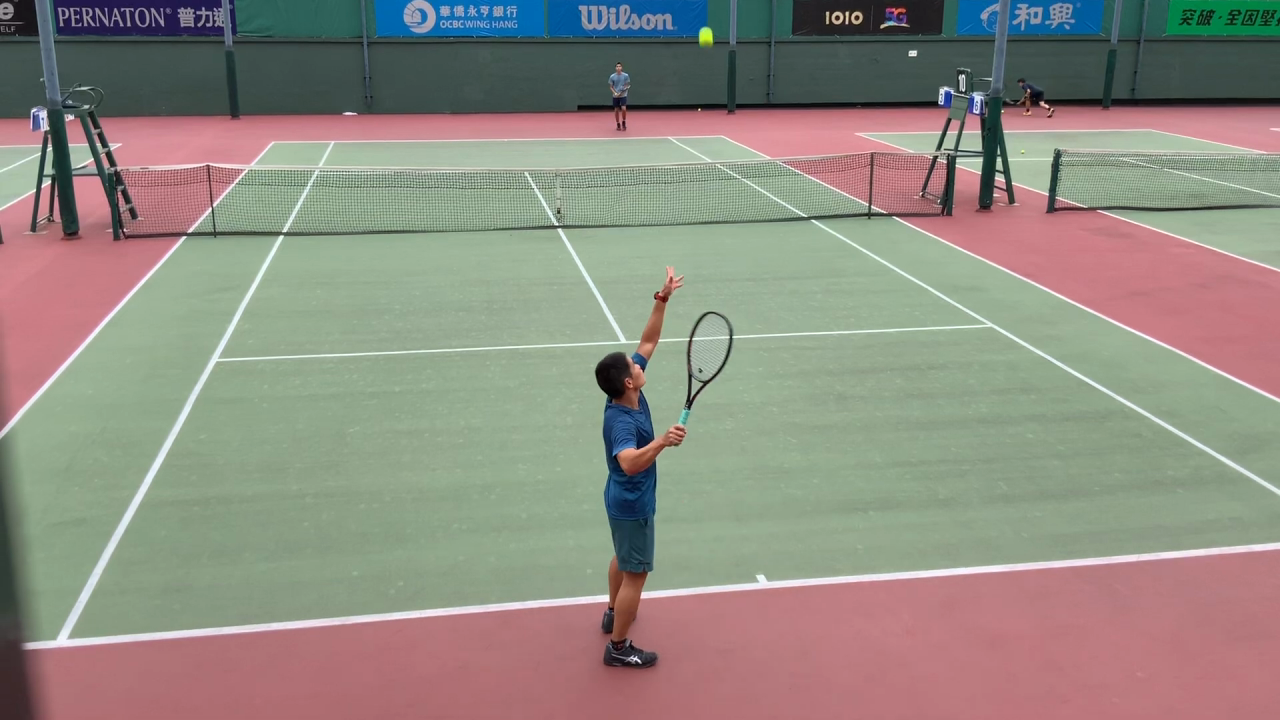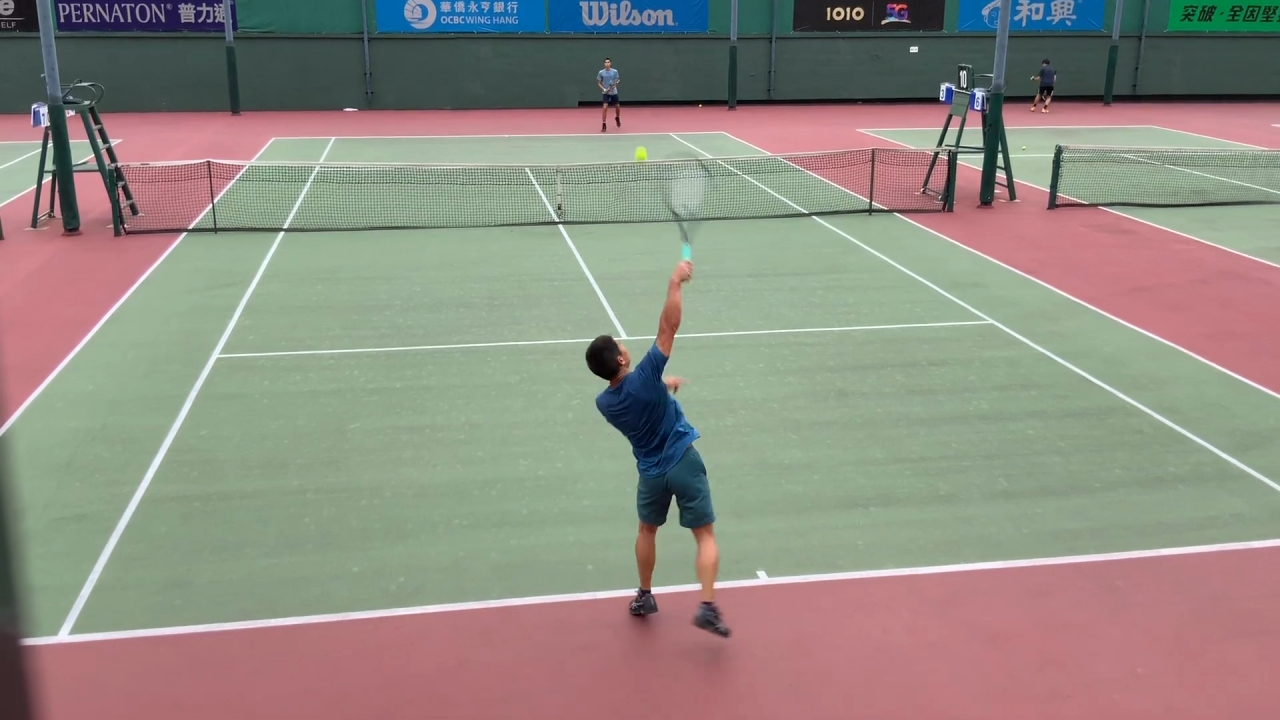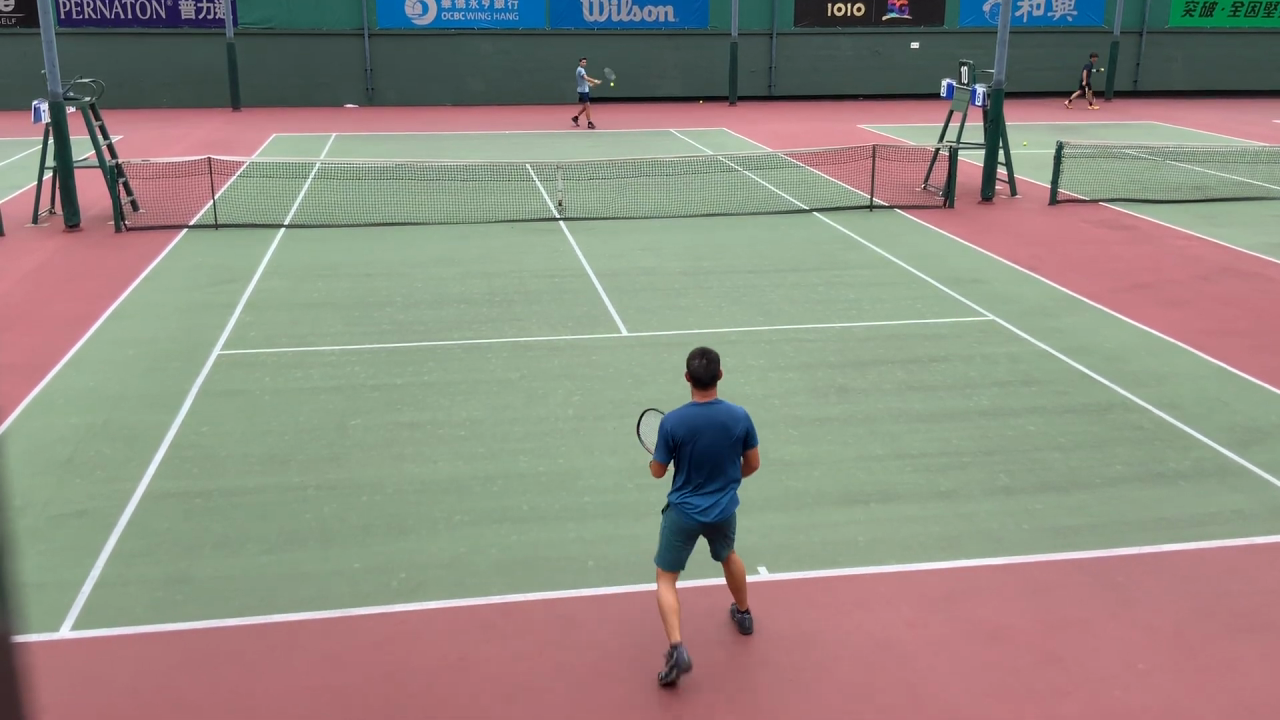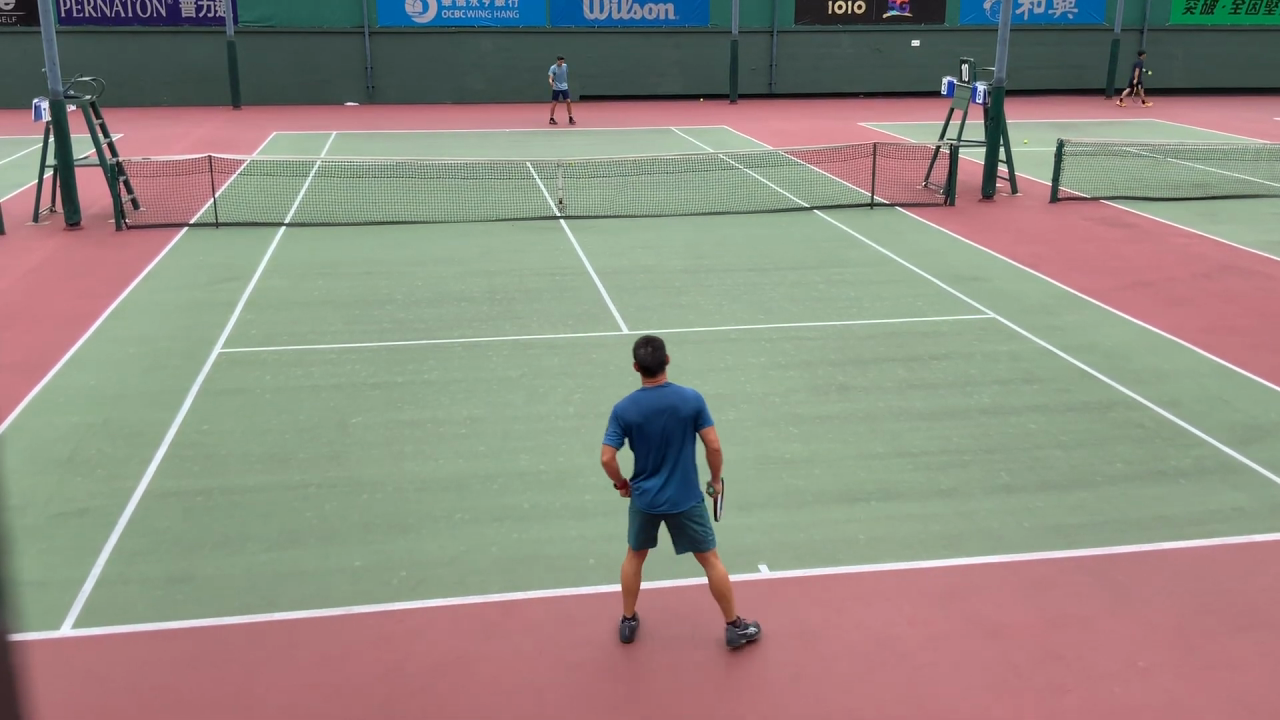
dt=1s
person 1, frame 1
left shoulder: (630, 394)
right shoulder: (620, 422)
left elbow: (648, 341)
right elbow: (630, 464)
left wrist: (662, 298)
right wrist: (662, 441)
left hip: (628, 500)
right hip: (632, 506)
left knee: (623, 560)
right knee: (635, 575)
left ankle: (613, 613)
right ankle: (618, 647)
person 1, frame 2
left shoulder: (604, 403)
right shoulder: (642, 379)
right elbow: (668, 327)
right wrist: (675, 282)
left hip: (651, 474)
right hip: (683, 464)
left knee: (647, 531)
right knee: (705, 535)
left ankle: (644, 596)
right ankle: (707, 606)
person 1, frame 3
left shoulder: (673, 421)
right shoulder: (740, 417)
left elbow: (657, 471)
right elbow: (752, 464)
left wrist: (656, 459)
left hip: (683, 512)
right hip: (723, 509)
left knee: (666, 579)
right knee: (728, 557)
left ankle: (677, 650)
right ankle: (743, 613)
person 1, frame 4
left shoulder: (624, 408)
right shoulder: (691, 399)
left elbow: (607, 458)
right elbow: (713, 446)
left wrist: (621, 483)
right wrist: (716, 479)
left hip: (643, 499)
right hip: (685, 499)
left knee: (634, 557)
right knee: (710, 559)
left ankle: (628, 621)
right ankle: (735, 626)
